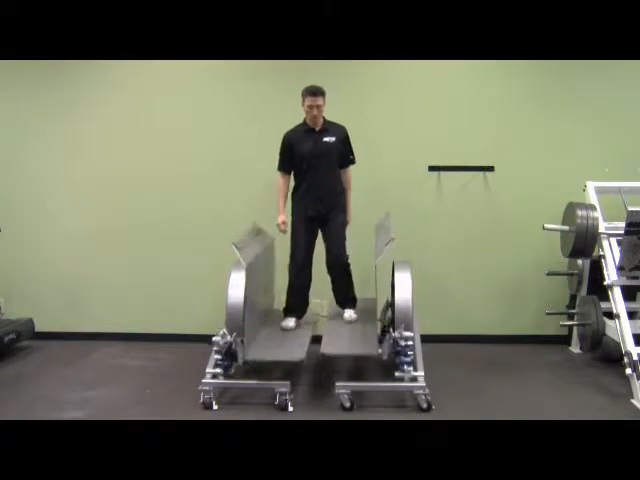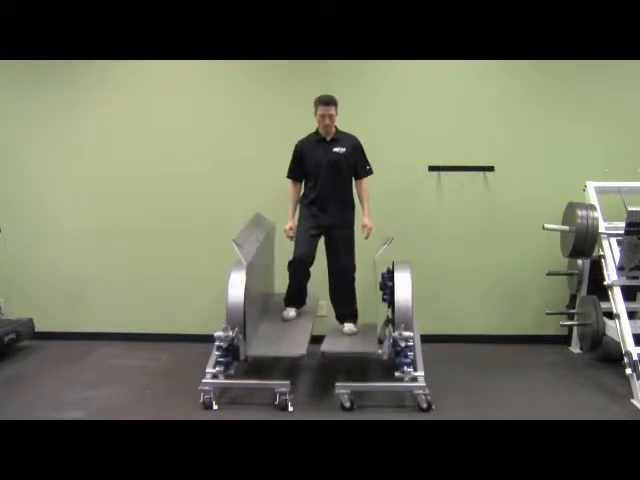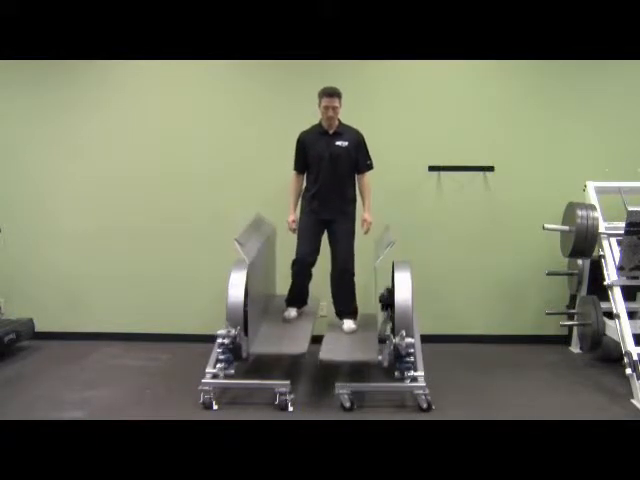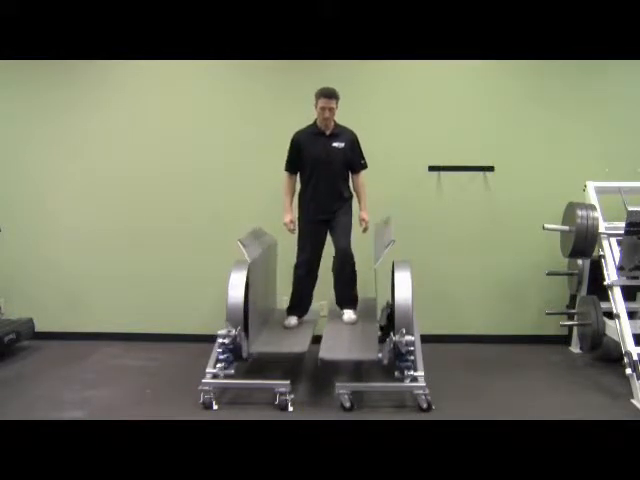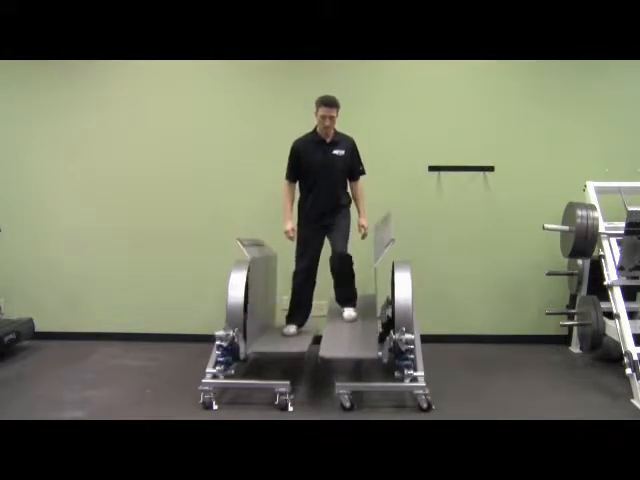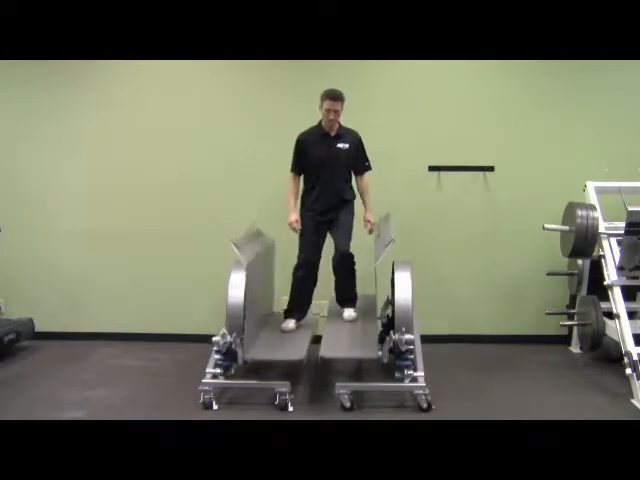
dt=0.3s
person 1, frame 1
left shoulder: (339, 133)
right shoulder: (292, 137)
left elbow: (345, 171)
right elbow: (284, 176)
left wrist: (348, 205)
right wrist: (282, 211)
left hip: (334, 208)
right hip: (303, 209)
left knee: (337, 257)
right knee: (300, 261)
left ankle: (348, 304)
right ankle: (293, 312)
person 1, frame 2
left shoulder: (351, 144)
right shoulder: (303, 146)
left elbow: (361, 181)
right elbow: (295, 184)
left wrist: (366, 215)
right wrist: (290, 218)
left hip: (341, 216)
right hip: (310, 213)
left knee: (343, 268)
right knee: (300, 259)
left ankle: (347, 317)
right ankle: (294, 303)
person 1, frame 3
left shoulder: (354, 137)
right shoulder: (306, 138)
left elbow: (363, 175)
right elbow: (298, 175)
left wrist: (367, 210)
right wrist: (293, 210)
left hip: (343, 212)
right hip: (312, 210)
left knee: (343, 264)
right knee: (303, 259)
left ankle: (347, 314)
right ankle: (295, 303)
person 1, frame 4
left shoulder: (348, 137)
right shoulder: (300, 138)
left elbow: (357, 175)
right elbow: (291, 176)
left wrist: (363, 209)
right wrist: (288, 210)
left hip: (340, 208)
right hip: (310, 210)
left knee: (344, 252)
right knee: (306, 261)
left ankle: (348, 305)
right ankle: (296, 311)
person 1, frame 5
left shoulder: (348, 144)
right shoulder: (300, 146)
left elbow: (355, 181)
right elbow: (290, 184)
left wrist: (362, 214)
right wrist: (288, 219)
left hip: (339, 212)
right hip: (310, 216)
left knee: (340, 254)
right knee: (305, 267)
left ankle: (348, 303)
right ankle: (295, 319)
person 1, frame 6
left shoulder: (352, 139)
right shoulder: (305, 139)
left elbow: (361, 176)
right elbow: (295, 176)
left wrist: (368, 209)
right wrist: (292, 210)
left hip: (342, 208)
right hip: (312, 210)
left knee: (343, 253)
right knee: (306, 261)
left ankle: (348, 304)
right ankle: (294, 314)
